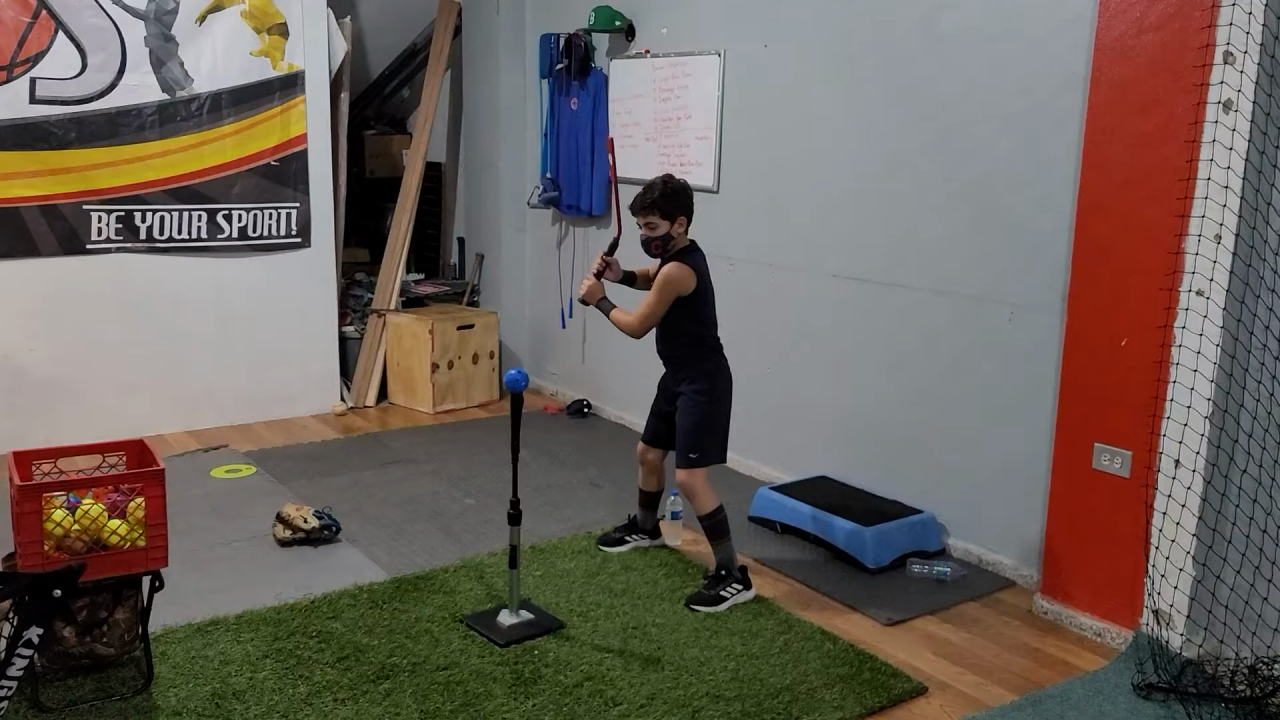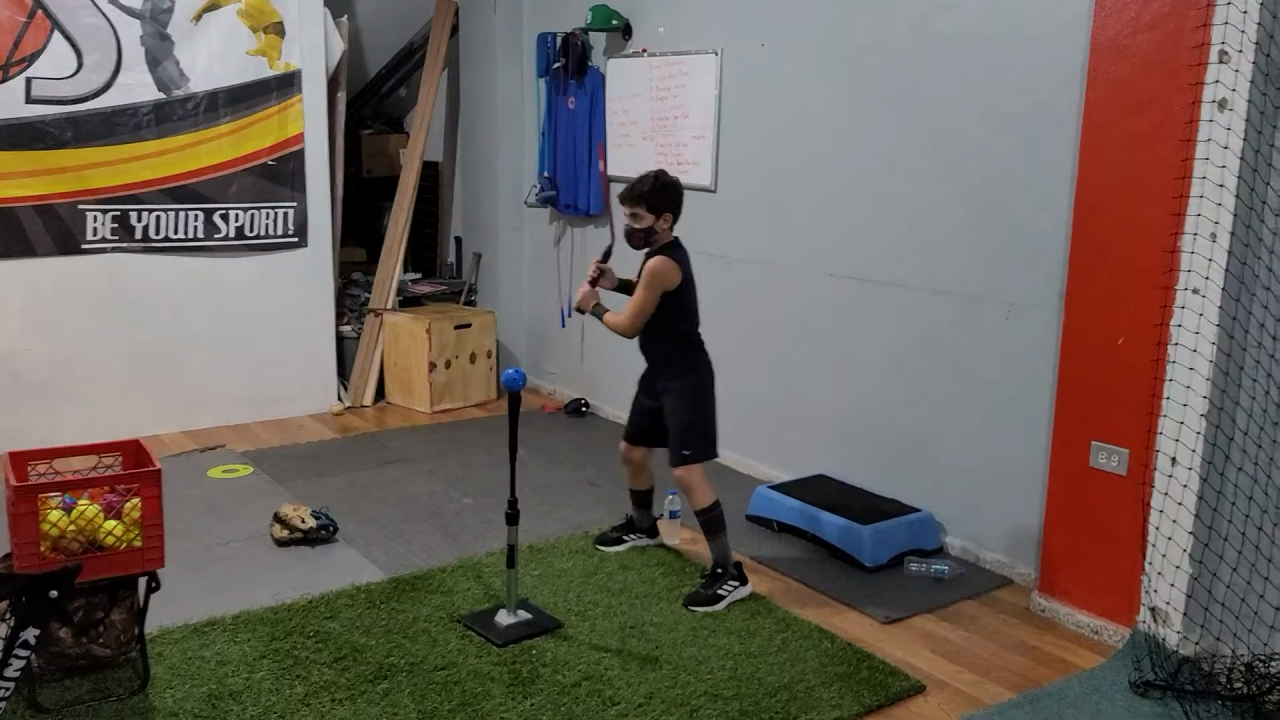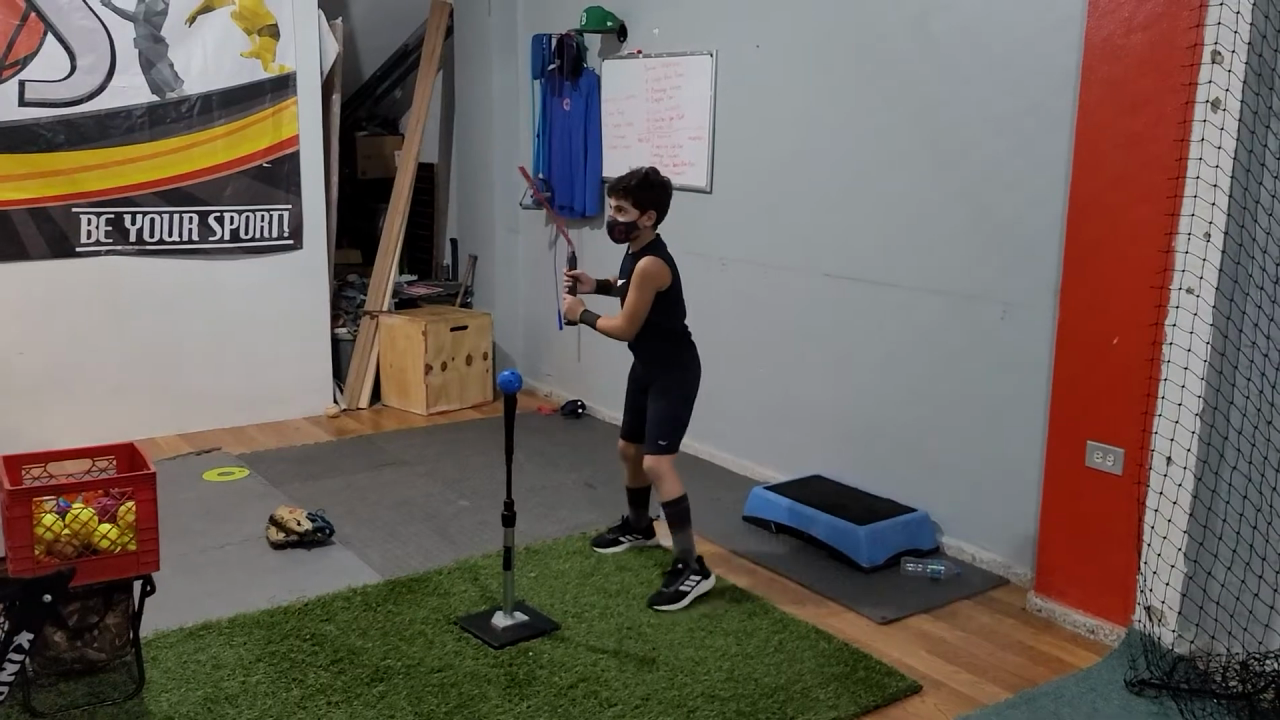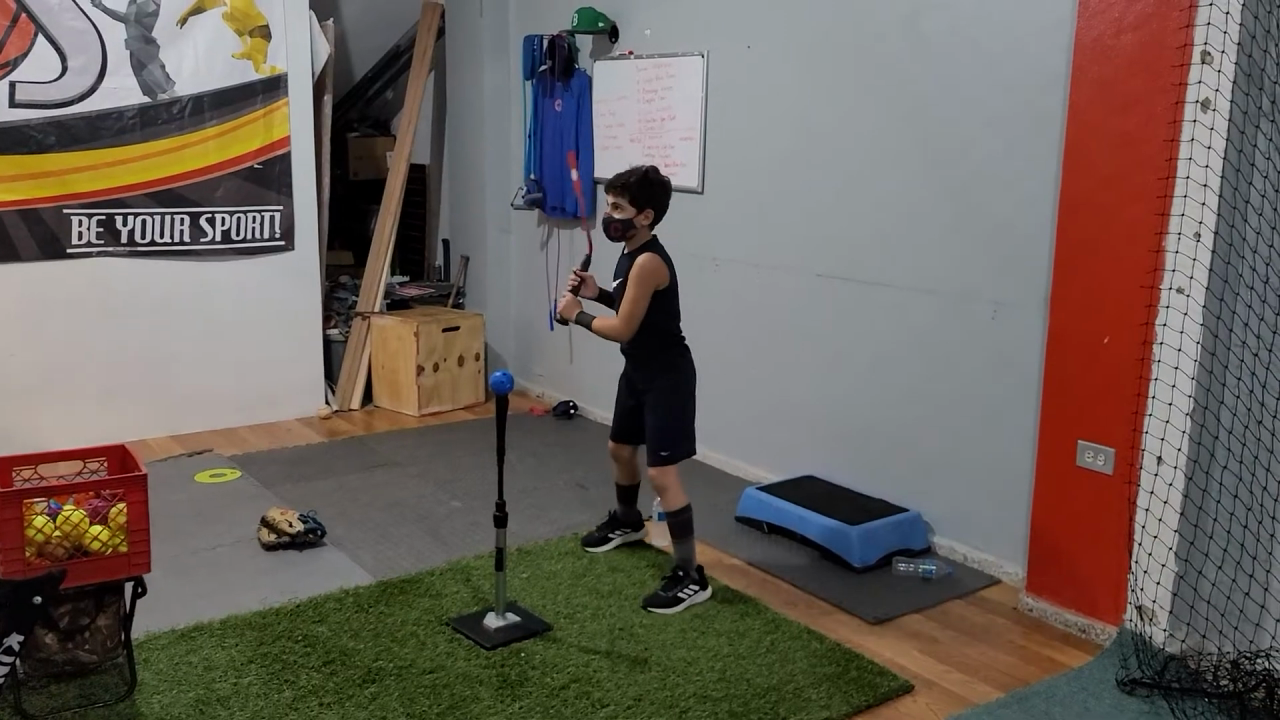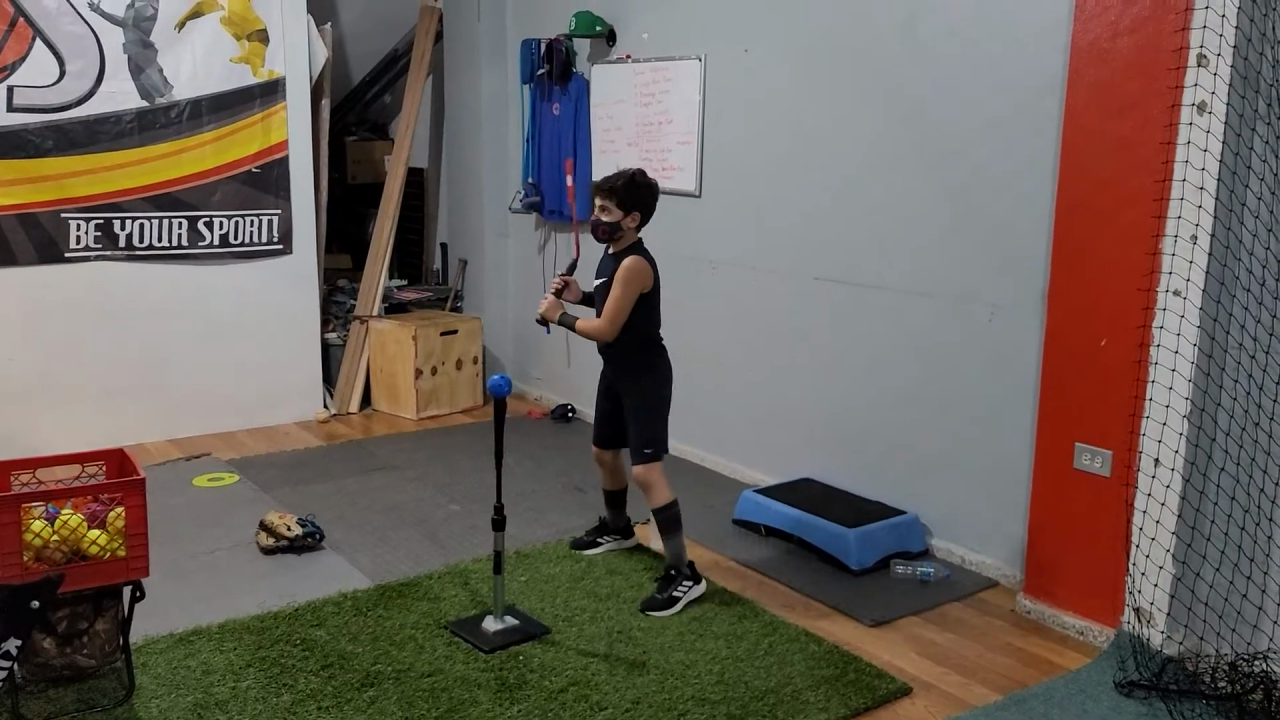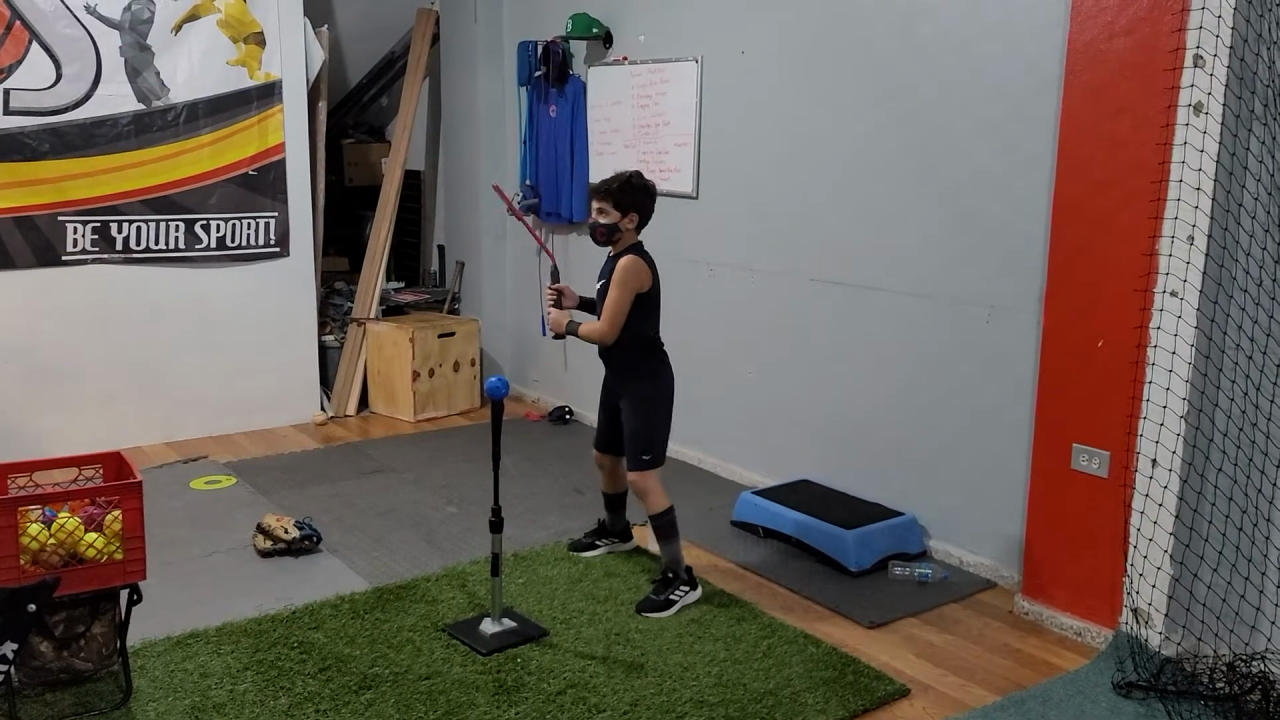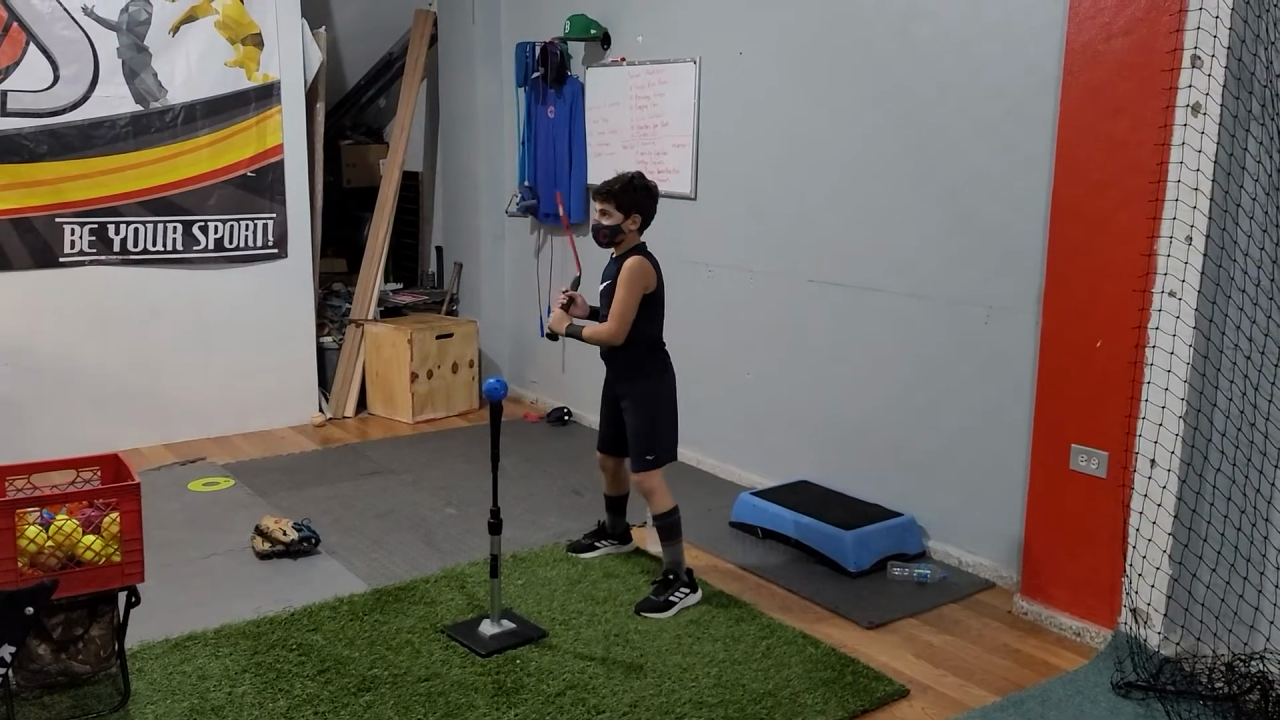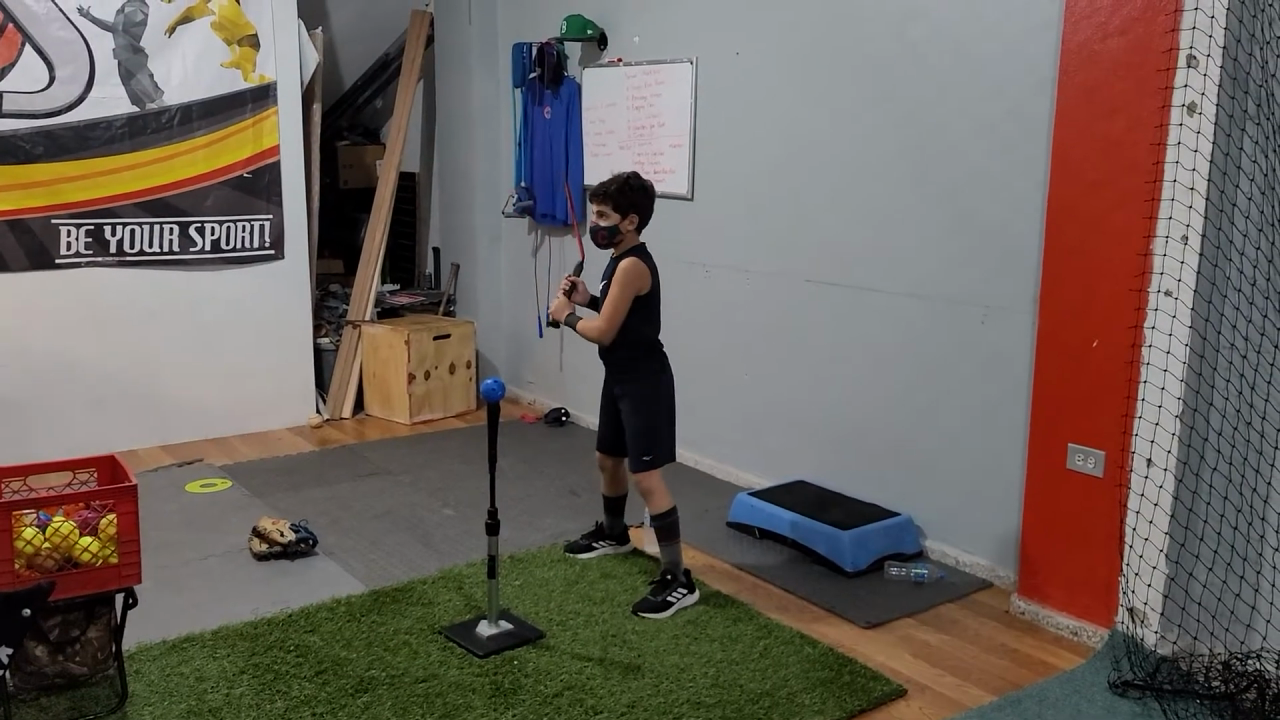
dt=0.3s
person 1, frame 1
left shoulder: (678, 270)
right shoulder: (677, 255)
left elbow: (637, 326)
right elbow: (651, 279)
left wrist: (599, 300)
right wrist: (620, 274)
left hip: (702, 383)
right hip: (679, 377)
left knee: (689, 477)
right knee: (649, 451)
left ankle: (733, 576)
right ankle: (644, 527)
person 1, frame 2
left shoulder: (661, 263)
right shoulder: (664, 253)
left elbow: (630, 325)
left wrist: (594, 305)
right wrist: (617, 283)
left hip: (685, 378)
right hip: (660, 372)
left knee: (687, 473)
right knee: (631, 450)
left ankle: (728, 572)
right ankle: (641, 525)
person 1, frame 3
left shoulder: (650, 263)
right shoulder: (638, 251)
left elbow: (624, 328)
left wrist: (581, 314)
right wrist: (596, 286)
left hip: (673, 370)
right hip: (648, 365)
left knee: (656, 463)
right knee: (629, 448)
left ankle: (690, 566)
right ankle: (638, 526)
person 1, frame 4
left shoulder: (649, 261)
right shoulder: (631, 253)
left elbow: (622, 330)
left wrist: (577, 314)
right wrist: (599, 293)
left hip: (667, 376)
right hip: (638, 370)
left knee: (662, 473)
right knee: (620, 446)
left ankle: (690, 577)
right ankle: (626, 522)
person 1, frame 5
left shoulder: (634, 263)
right shoulder: (612, 254)
left elbow: (605, 329)
left wrist: (558, 315)
right wrist: (580, 296)
left hip: (645, 377)
right hip: (616, 372)
left knee: (646, 471)
right knee: (604, 451)
left ankle: (683, 573)
right ankle: (616, 528)
person 1, frame 6
left shoulder: (631, 263)
right shoulder: (617, 259)
left elbow: (607, 332)
left wrist: (566, 325)
right wrist: (579, 302)
left hip: (645, 381)
right hip: (619, 377)
left knee: (641, 477)
right knee: (606, 457)
left ankle: (680, 578)
right ankle: (615, 531)
person 1, frame 7
left shoulder: (636, 264)
right shoulder: (619, 260)
left elbow: (615, 334)
left wrist: (568, 328)
right wrist: (588, 311)
left hip: (647, 382)
right hip: (620, 379)
left knee: (647, 478)
right knee: (610, 460)
left ankle: (681, 579)
right ankle: (615, 533)
person 1, frame 8
left shoulder: (632, 265)
right shoulder: (622, 260)
left elbow: (603, 332)
left wrist: (567, 315)
right wrist: (588, 299)
left hip: (644, 381)
right hip: (620, 377)
left knee: (646, 477)
right knee: (608, 459)
left ankle: (678, 580)
right ankle: (613, 533)
